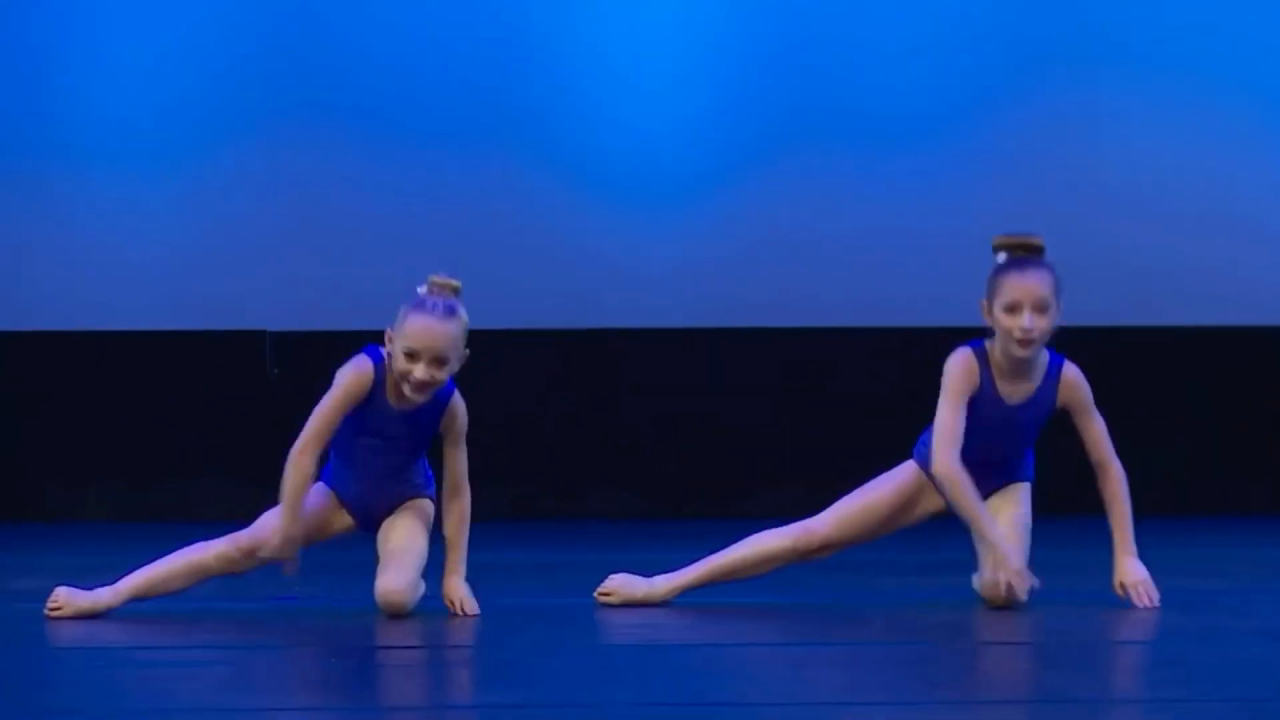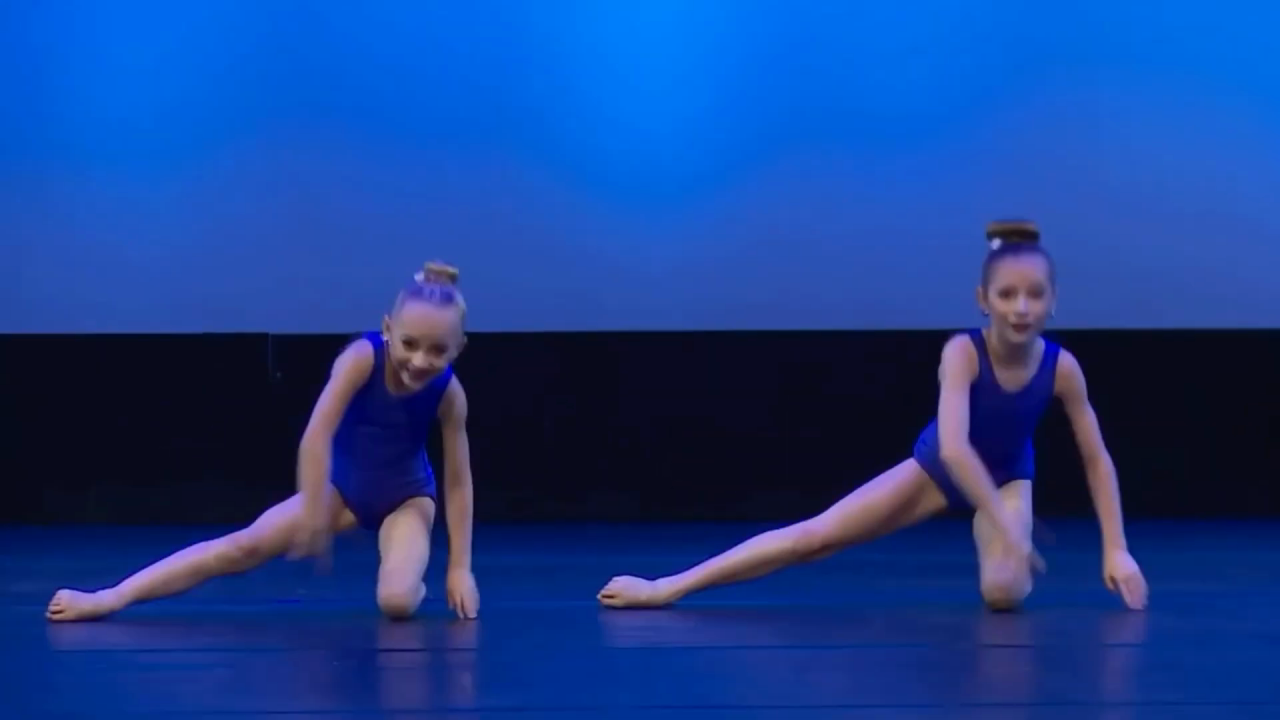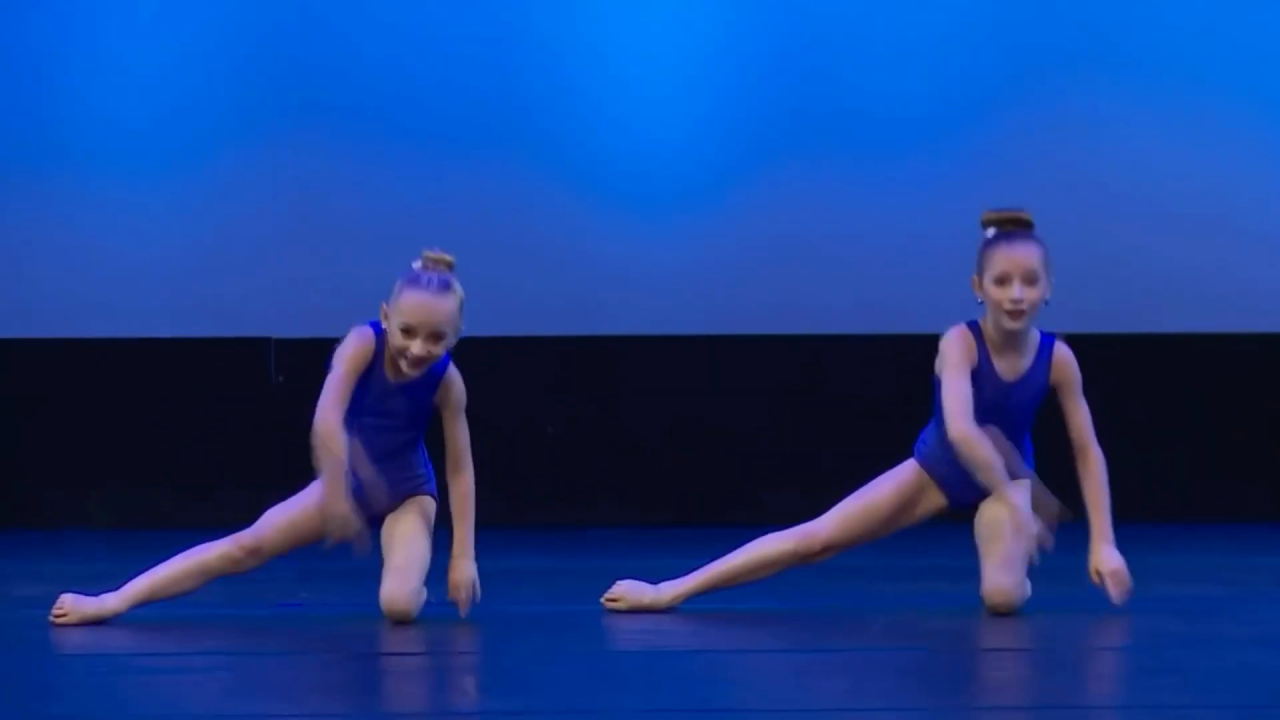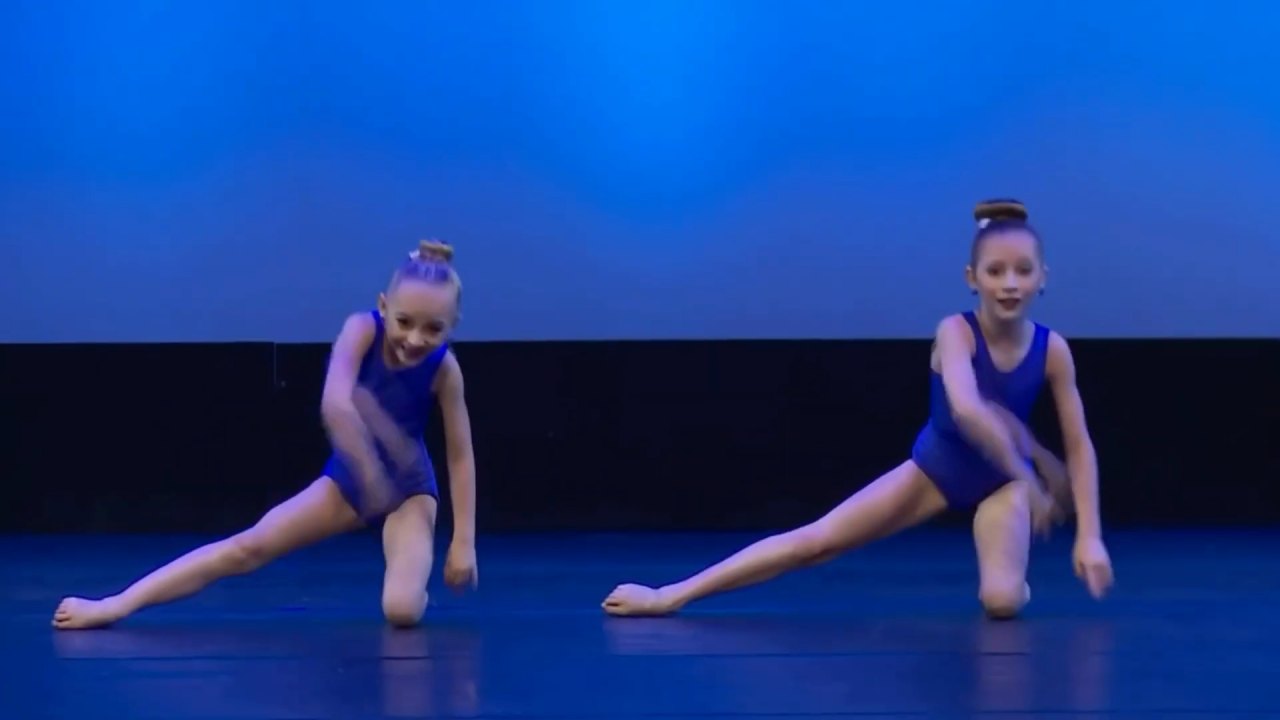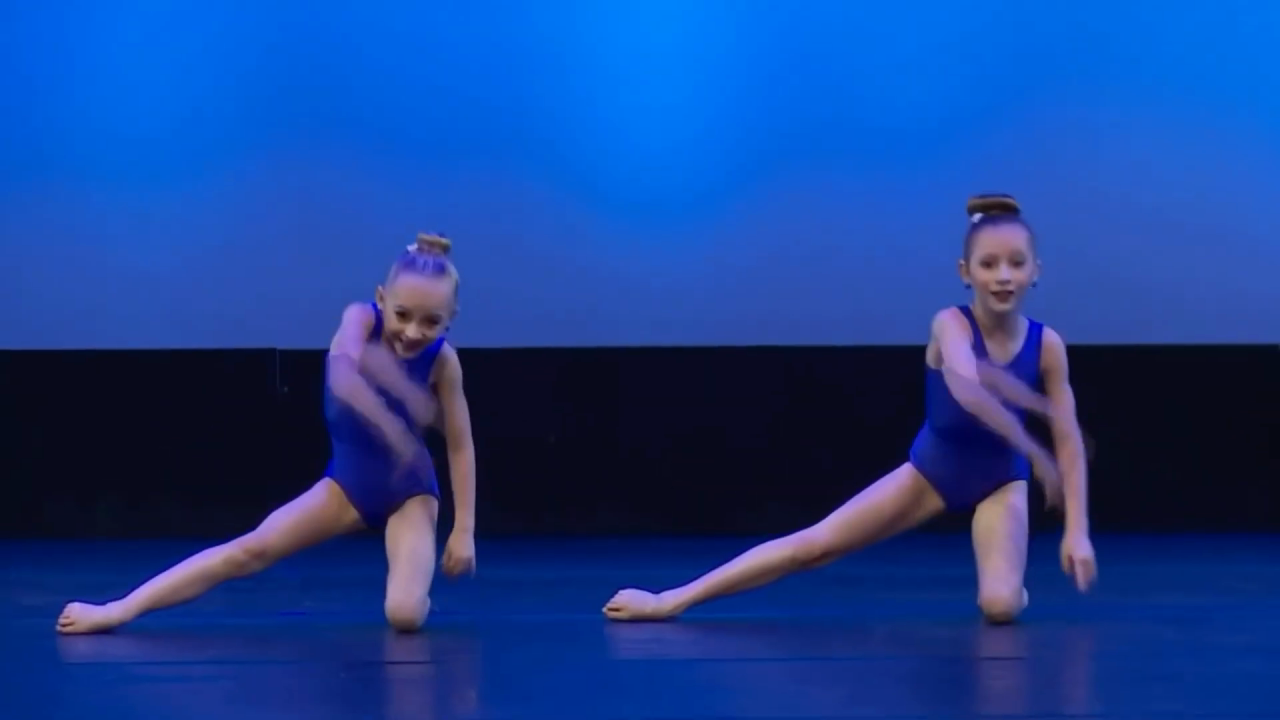
dt=0.1s
person 1, frame 1
left shoulder: (1065, 378)
right shoulder: (965, 364)
left elbow: (1108, 468)
right elbow: (945, 462)
left wrist: (1127, 558)
right wrist: (999, 545)
left hip: (1005, 483)
right hip: (936, 472)
left knee: (1004, 591)
right knee: (812, 535)
right ankle: (667, 583)
person 1, frame 2
left shoulder: (1061, 367)
right shoulder: (962, 352)
left elbow: (1097, 459)
right elbow: (953, 448)
left wrist: (1116, 551)
right wrist: (1007, 530)
left hip: (1006, 479)
right hip: (937, 468)
left knee: (1005, 593)
right knee: (813, 537)
right ankle: (668, 587)
person 1, frame 3
left shoulder: (1057, 357)
right shoulder: (959, 341)
left elbow: (1088, 452)
right elbow: (961, 430)
left wrist: (1103, 542)
right wrist: (1019, 505)
left hip: (1007, 477)
right hip: (937, 467)
left knee: (1003, 595)
right knee: (816, 537)
left ankle: (1015, 575)
right ankle: (671, 590)
person 1, frame 4
left shoulder: (1052, 350)
right shoulder: (956, 332)
left elbow: (1078, 445)
right elbow: (966, 409)
left wrist: (1089, 535)
right wrist: (1026, 471)
left hip: (1002, 478)
right hip: (935, 467)
left knee: (1003, 599)
right knee: (815, 541)
left ankle: (1013, 577)
right ankle: (671, 595)
person 1, frame 5
left shoulder: (1047, 344)
right shoulder: (949, 325)
left elbow: (1069, 441)
right elbow: (966, 387)
left wrist: (1077, 530)
right wrist: (1030, 445)
left hip: (1000, 481)
right hip: (931, 468)
left knee: (1002, 605)
right knee: (815, 544)
left ankle: (1008, 582)
right ankle: (671, 600)
person 2, frame 1
left shoulder: (450, 405)
right shoulder: (364, 371)
left elbow: (457, 491)
right elbow: (306, 448)
left wrist: (455, 576)
right wrist: (288, 523)
left hip: (406, 501)
right hip: (342, 489)
left knee: (395, 597)
right knee: (242, 547)
left ankle: (375, 581)
right ankle: (107, 595)
person 2, frame 2
left shoulder: (448, 392)
right shoulder: (363, 357)
left elbow: (459, 480)
right elbow: (316, 435)
left wrist: (460, 568)
right wrist: (312, 511)
left hip: (407, 498)
right hip: (343, 486)
left knee: (397, 601)
right knee: (243, 547)
left ankle: (411, 582)
right ankle: (111, 597)
person 2, frame 3
left shoulder: (446, 379)
right shoulder: (363, 341)
left elbow: (460, 467)
right elbow: (326, 423)
left wrist: (463, 555)
right wrist: (339, 499)
left hip: (408, 492)
right hip: (347, 480)
left knee: (400, 604)
right knee: (246, 546)
left ankle: (412, 584)
right ankle: (114, 600)
person 2, frame 4
left shoulder: (444, 368)
right shoulder: (362, 329)
left elbow: (460, 455)
right elbow: (336, 401)
left wrist: (463, 542)
right wrist: (369, 466)
left hip: (409, 492)
right hip: (346, 479)
left knee: (403, 609)
right knee: (248, 547)
left ankle: (413, 587)
right ankle: (116, 605)
person 2, frame 5
left shoulder: (443, 360)
right shoulder: (359, 318)
left elbow: (461, 447)
right elbow: (344, 377)
left wrist: (464, 530)
right wrist: (392, 428)
left hip: (410, 491)
right hip: (347, 482)
left knee: (406, 615)
right knee: (251, 550)
left ankle: (413, 592)
right ankle: (120, 609)
